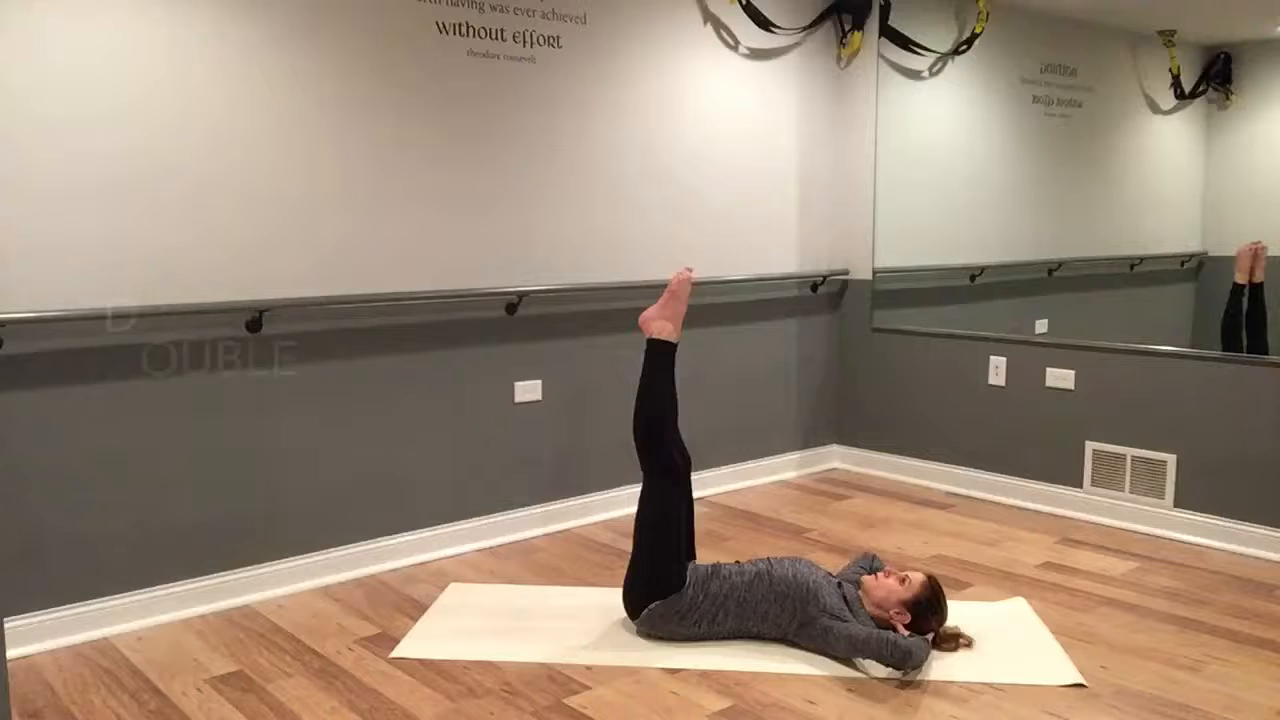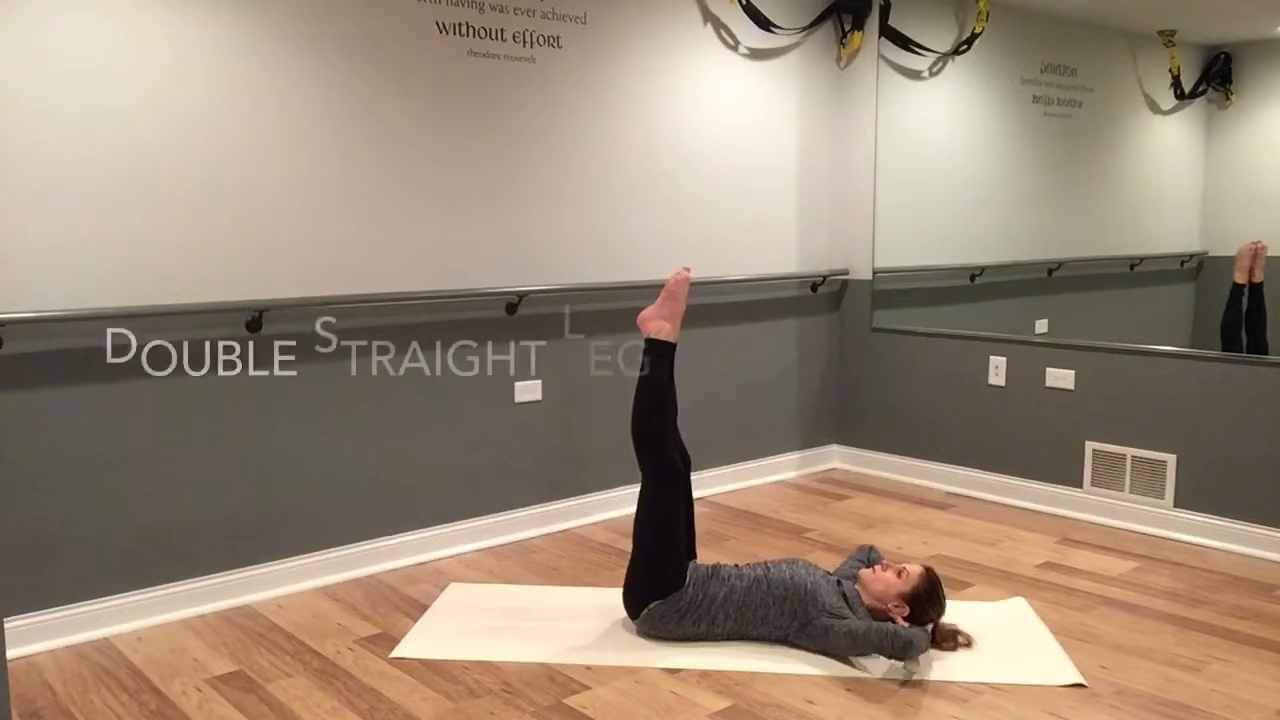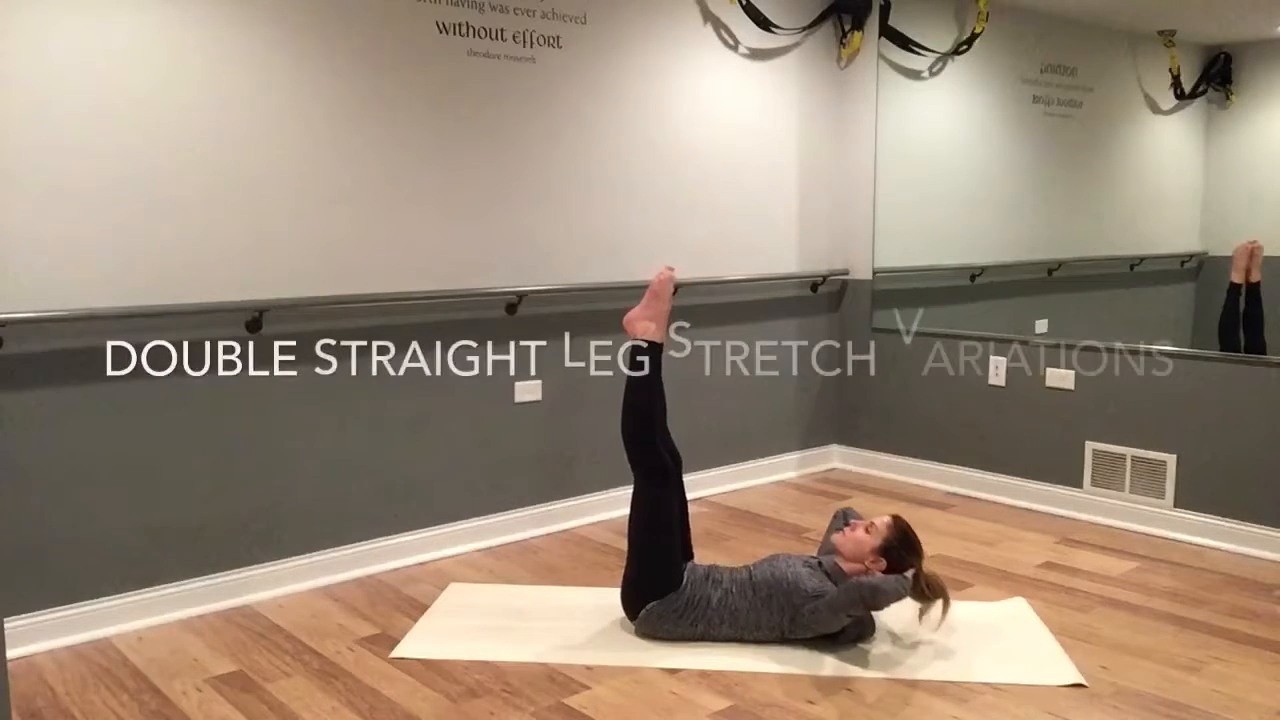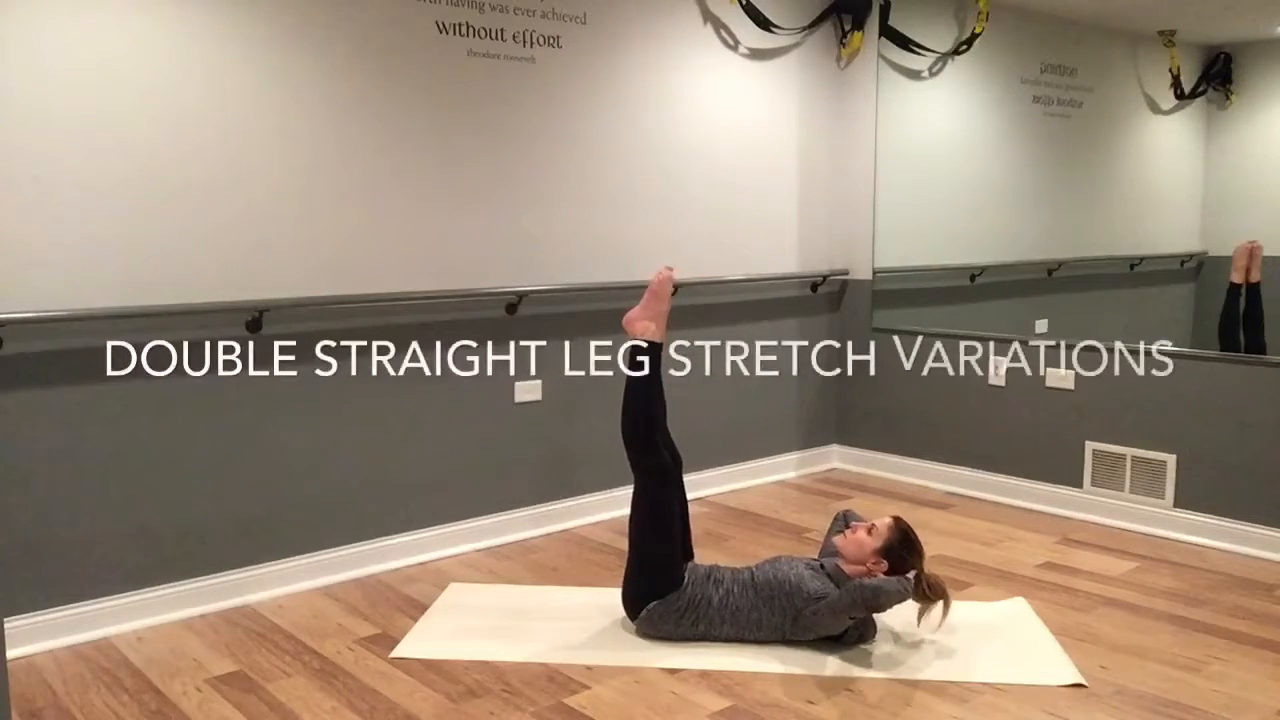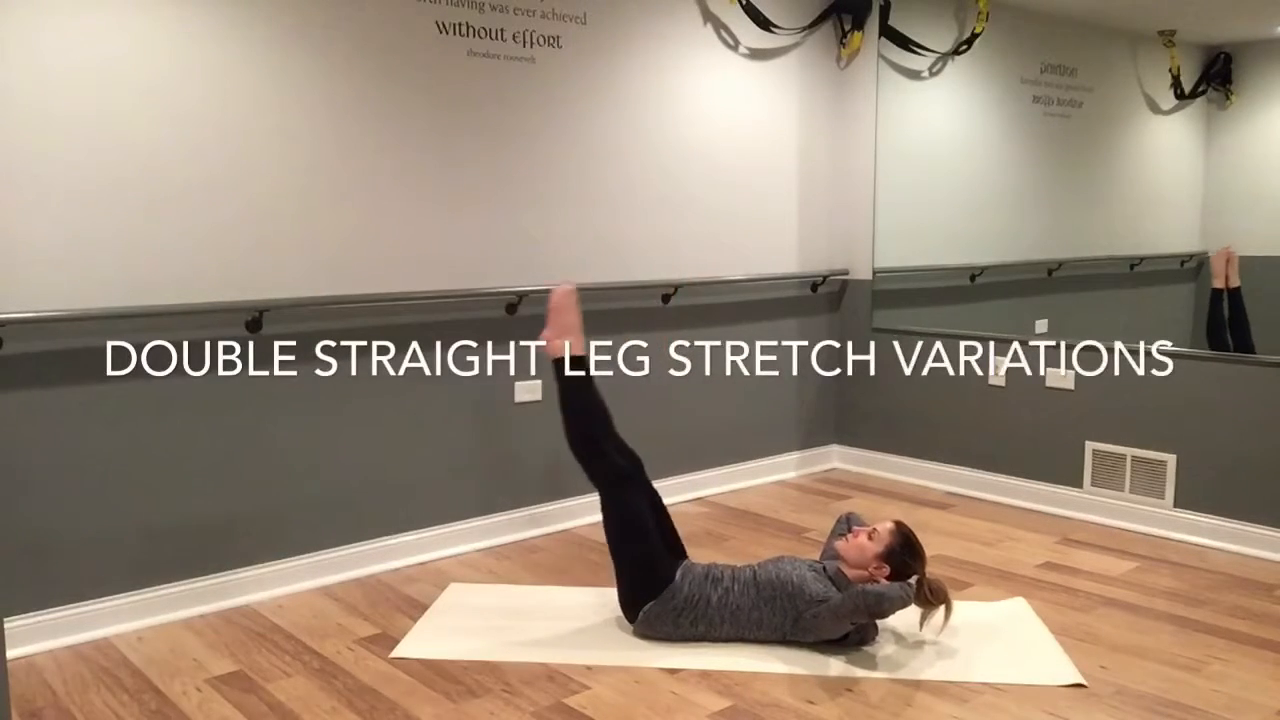
dt=0.5s
person 1, frame 1
left shoulder: (843, 626)
right shoulder: (847, 591)
left elbow: (906, 653)
right elbow: (868, 556)
left wrist: (921, 637)
left hip: (663, 603)
right hip: (687, 588)
left knee: (664, 468)
left ankle: (663, 337)
person 1, frame 2
left shoulder: (844, 626)
right shoulder: (846, 588)
left elbow: (905, 643)
right elbow: (867, 551)
left wrist: (924, 630)
left hip: (663, 604)
right hip: (685, 590)
left knee: (664, 469)
left ankle: (661, 337)
right ankle: (660, 336)
person 1, frame 3
left shoulder: (832, 607)
right shoulder: (830, 571)
left elbow: (872, 589)
right elbow: (844, 513)
left wrist: (904, 581)
left hip: (661, 604)
right hip: (683, 588)
left knee: (655, 469)
left ankle: (648, 338)
person 1, frame 4
left shoulder: (833, 607)
right shoulder: (832, 572)
left elbow: (872, 591)
right elbow: (843, 516)
left wrist: (907, 583)
left hip: (660, 604)
right hip: (685, 590)
left knee: (656, 469)
left ankle: (647, 340)
person 1, frame 5
left shoulder: (832, 611)
right shoulder: (832, 575)
left elbow: (876, 597)
right elbow: (847, 518)
left wrist: (909, 588)
right wrist: (879, 537)
left hip: (660, 605)
right hip: (681, 584)
left knee: (616, 474)
right knee: (627, 468)
left ankle: (570, 354)
